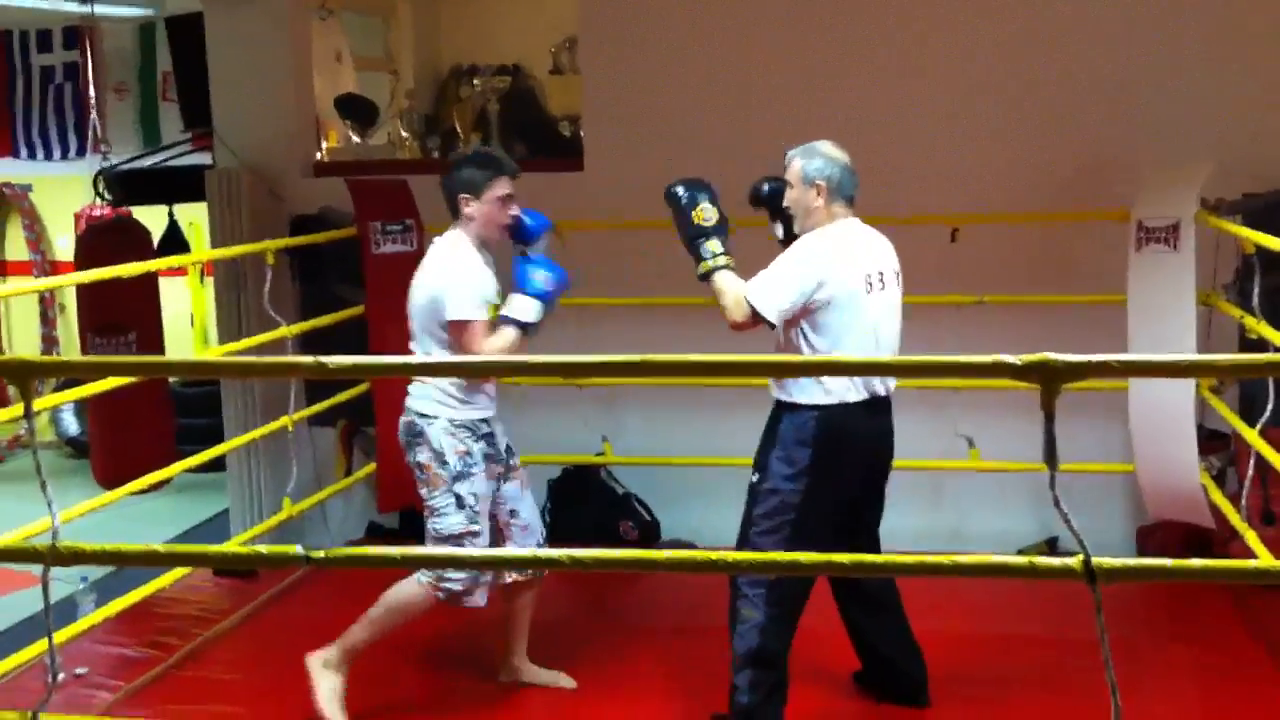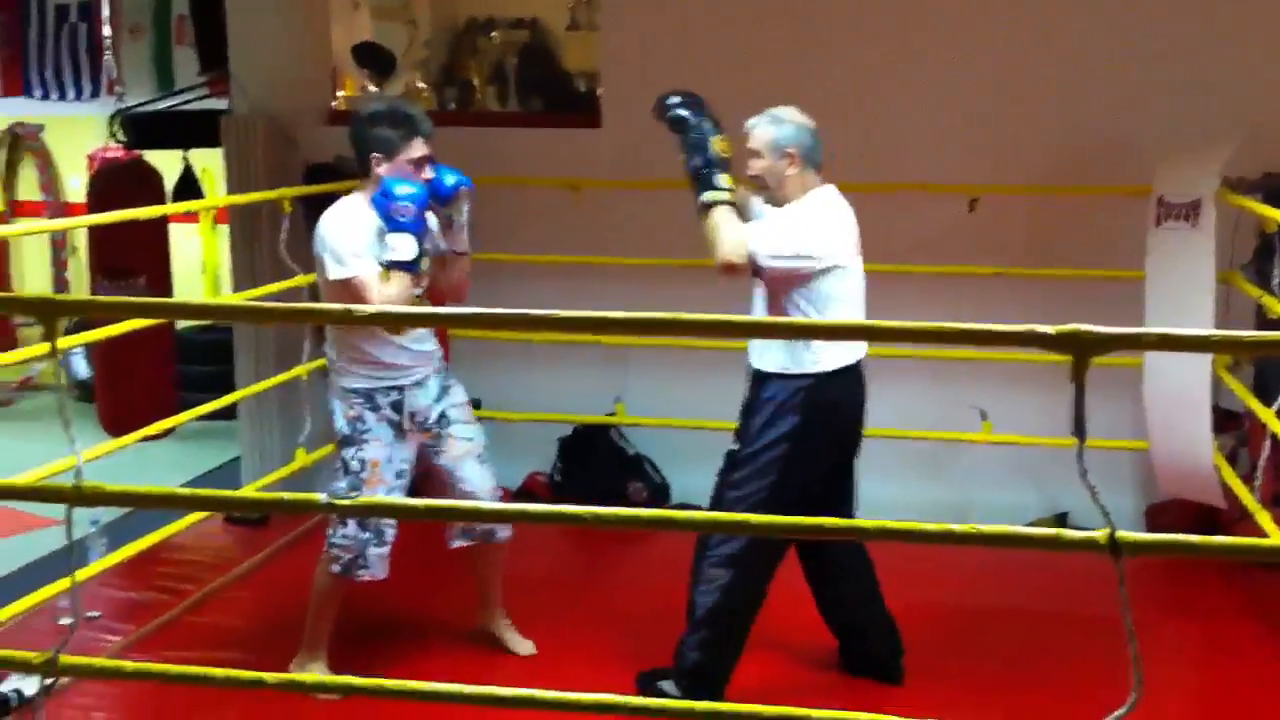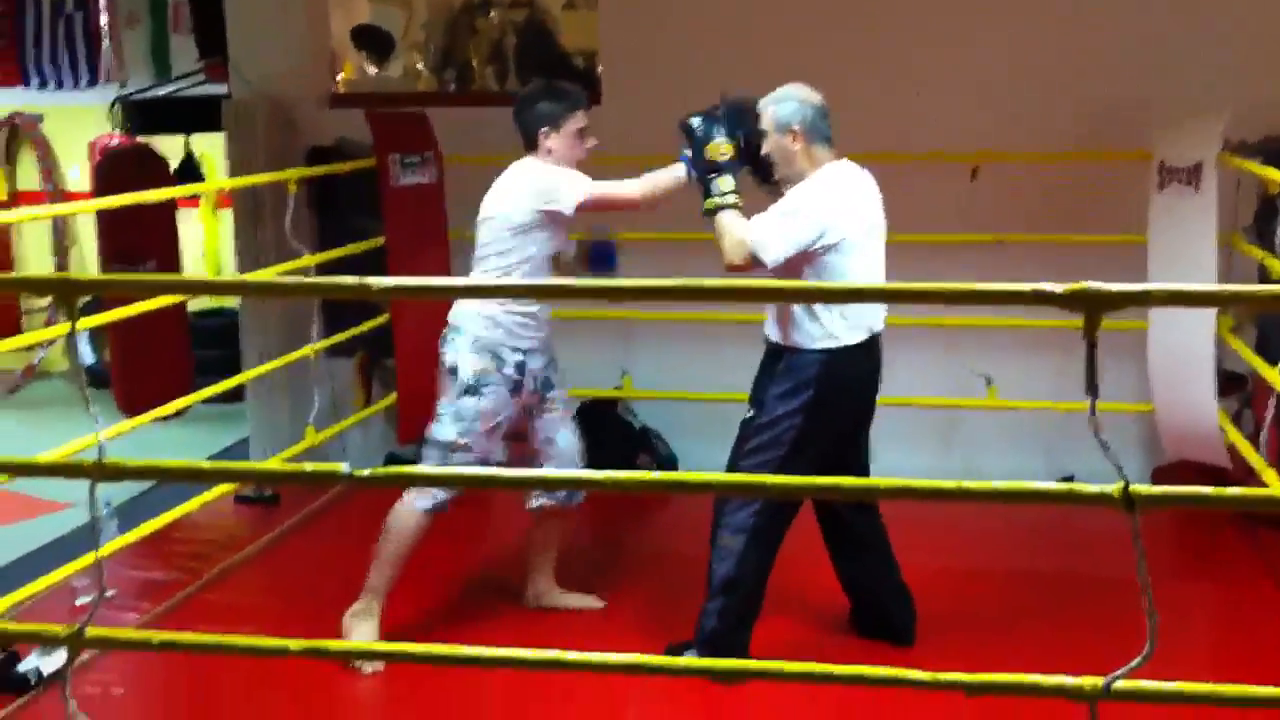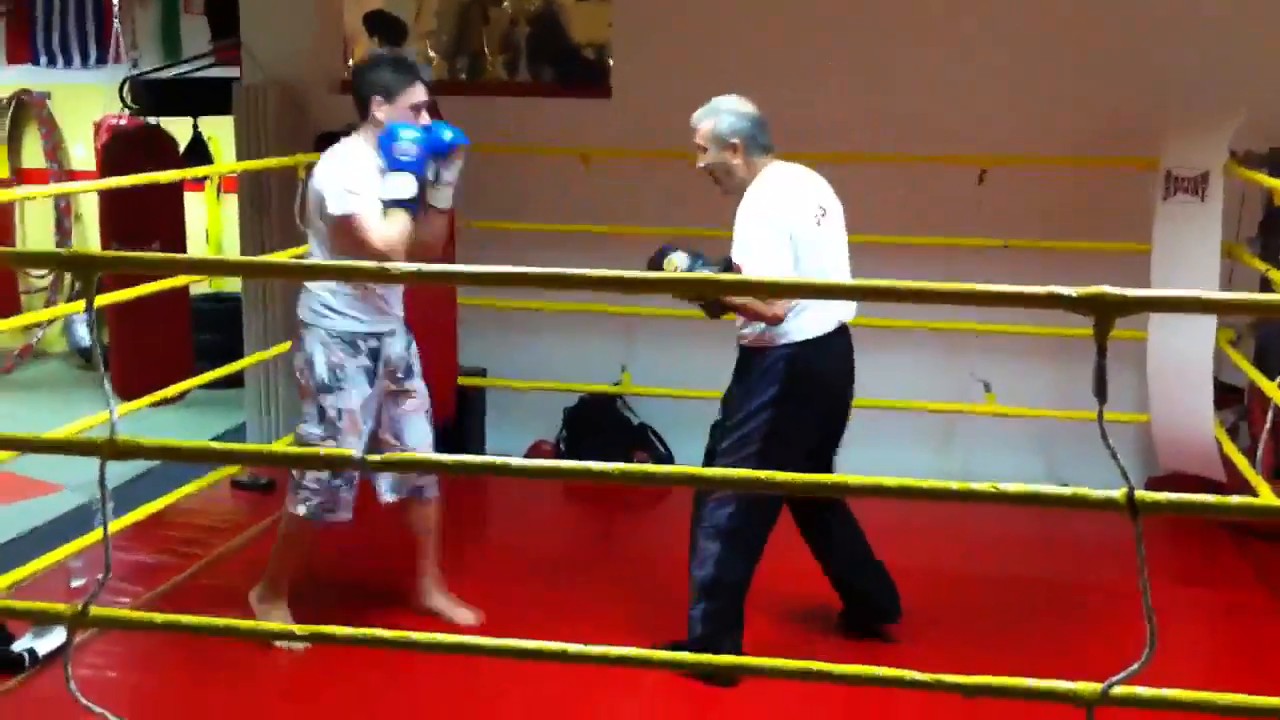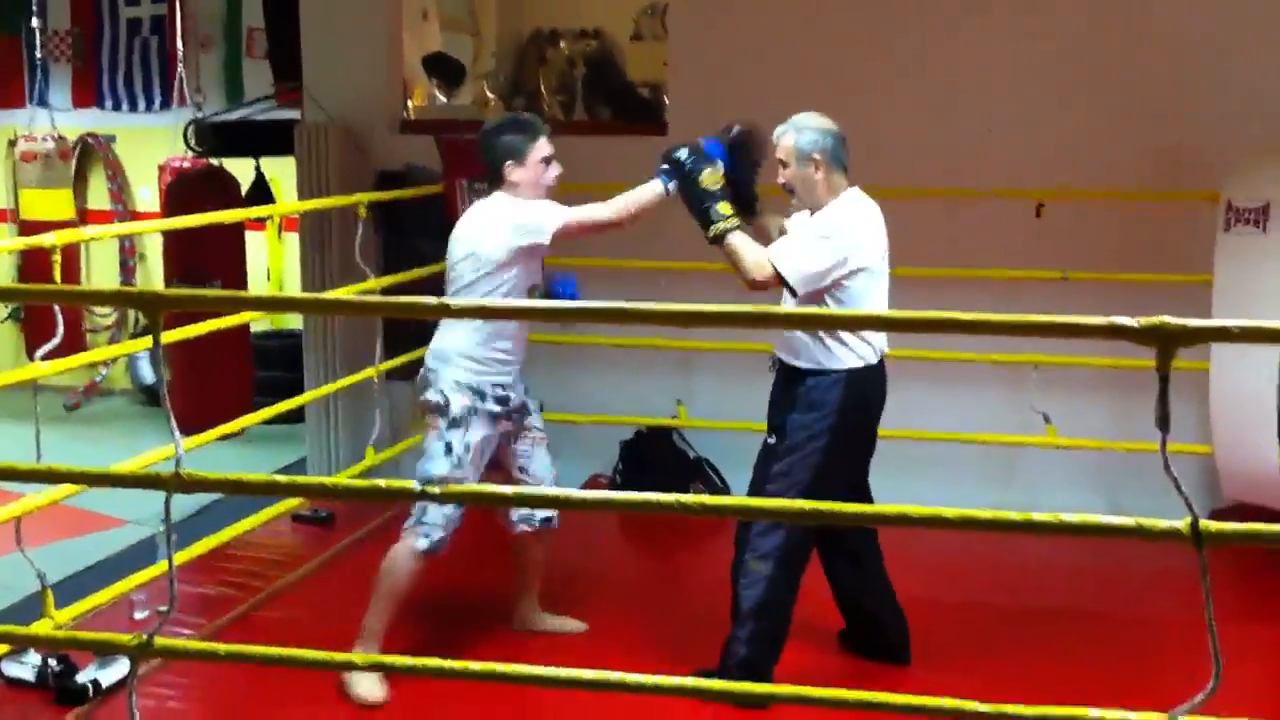
dt=1s
person 1, frame 1
left shoulder: (818, 252)
right shoulder: (875, 245)
left elbow: (740, 312)
left wrist: (707, 240)
right wrist: (788, 230)
left hip: (816, 428)
right hip: (869, 421)
left knee: (765, 567)
right knee: (857, 553)
person 1, frame 2
left shoulder: (815, 220)
right shoulder: (813, 210)
left elbow: (731, 252)
right elbow: (749, 215)
left wrist: (708, 171)
right wrist: (716, 174)
left hip: (800, 398)
right hip: (830, 392)
left knee: (735, 534)
right knee: (827, 528)
left ankle: (697, 676)
right ankle: (874, 650)
person 1, frame 3
left shoulder: (816, 200)
right shoulder: (854, 182)
left elbow: (738, 254)
right elbow: (789, 201)
left wrist: (718, 177)
right wrist: (746, 147)
left hip: (813, 369)
right hip: (853, 359)
left knee: (748, 501)
right knee: (845, 494)
left ankle: (720, 643)
right ankle: (887, 614)
person 1, frame 4
left shoulder: (762, 204)
right shoulder: (807, 183)
left elbow: (772, 305)
left hip: (788, 364)
right hip: (829, 353)
left knee: (729, 500)
right knee: (812, 490)
left ankle: (712, 644)
right ankle: (871, 603)
person 1, frame 5
left shoulder: (841, 225)
right shoulder: (833, 213)
left elbow: (761, 272)
right elbow: (776, 241)
left wrist: (712, 207)
right wrist: (739, 200)
left hip: (831, 392)
right hip: (830, 386)
left knee: (773, 522)
right knee: (841, 513)
left ankle: (746, 668)
right ankle: (880, 633)
person 2, frame 1
left shoulder: (461, 255)
right shoulder: (460, 266)
left elbow: (484, 326)
right elbow: (482, 357)
left wrist: (529, 254)
right wrist: (526, 308)
left hip: (475, 426)
right hip: (446, 429)
left knee: (525, 537)
right knee: (455, 570)
left ankle: (515, 662)
right ankle: (333, 660)
person 2, frame 2
left shoulder: (415, 208)
right shoulder: (341, 225)
left elbow: (453, 289)
right elbow: (387, 312)
left wrist: (456, 221)
right wrist: (403, 239)
left hip: (430, 381)
right hip: (368, 396)
left knee: (481, 499)
right knee: (358, 534)
left ankle: (494, 617)
right ankle: (311, 655)
person 2, frame 3
left shoulder: (545, 181)
right shoulder: (539, 181)
right elbow: (629, 196)
right wrist: (689, 167)
left hip: (528, 350)
right hip: (482, 349)
left knee: (564, 462)
right knee: (438, 480)
left ankle: (541, 583)
right ankle: (367, 608)
person 2, frame 4
left shoulder: (392, 161)
right shoulder: (342, 167)
left elbow: (426, 251)
right elbow: (386, 251)
left wrist: (442, 183)
right wrist: (404, 180)
left hip: (390, 336)
right hip: (338, 339)
left knee: (418, 465)
right knee: (329, 480)
left ankle: (430, 588)
right ankle: (270, 595)
person 2, frame 5
left shoulder: (506, 216)
right shoulder: (511, 217)
right elbow: (605, 215)
left wrist: (543, 293)
right wrist: (669, 177)
left hip: (499, 387)
right hip: (462, 389)
left knee: (539, 501)
right knee: (431, 523)
left ankle: (527, 609)
right ankle: (366, 651)
